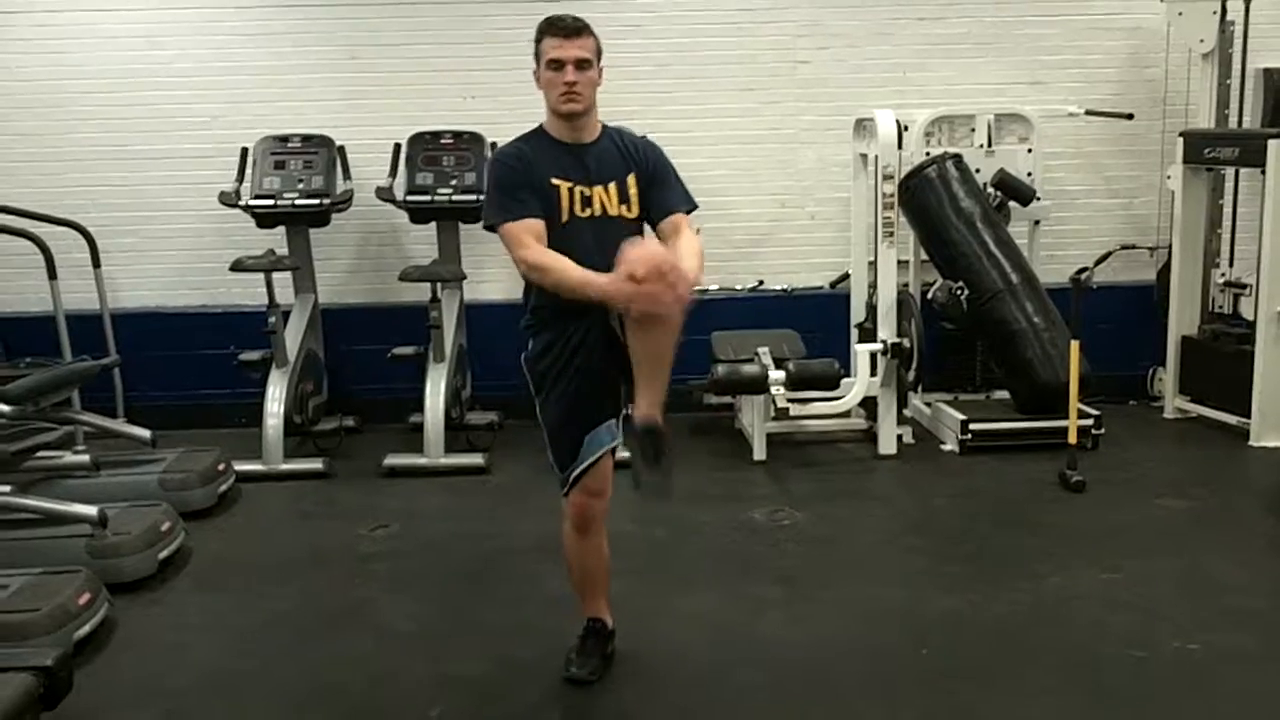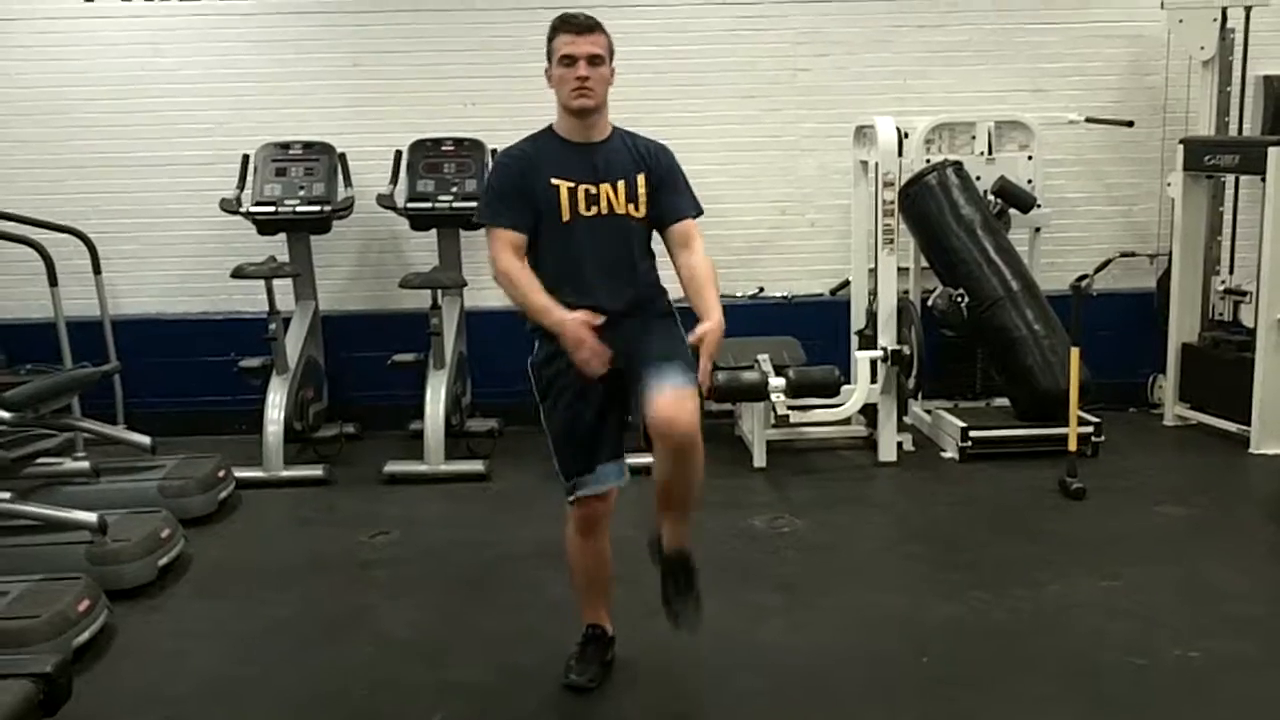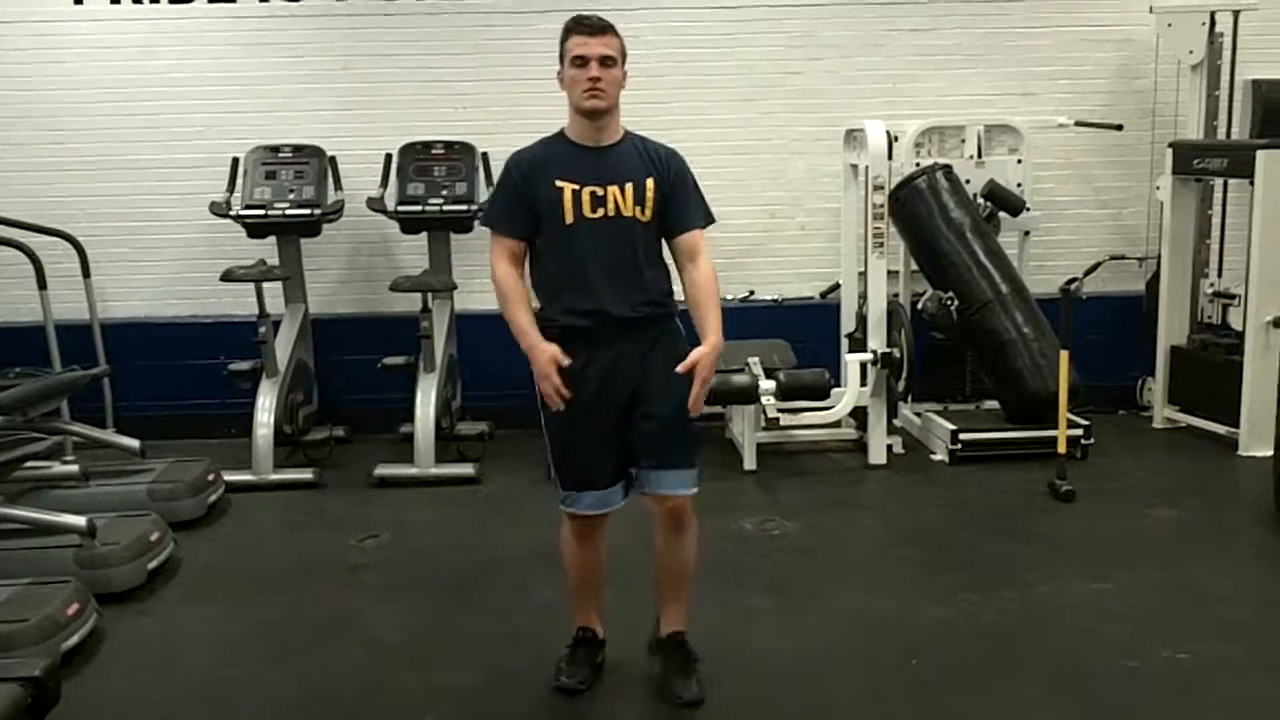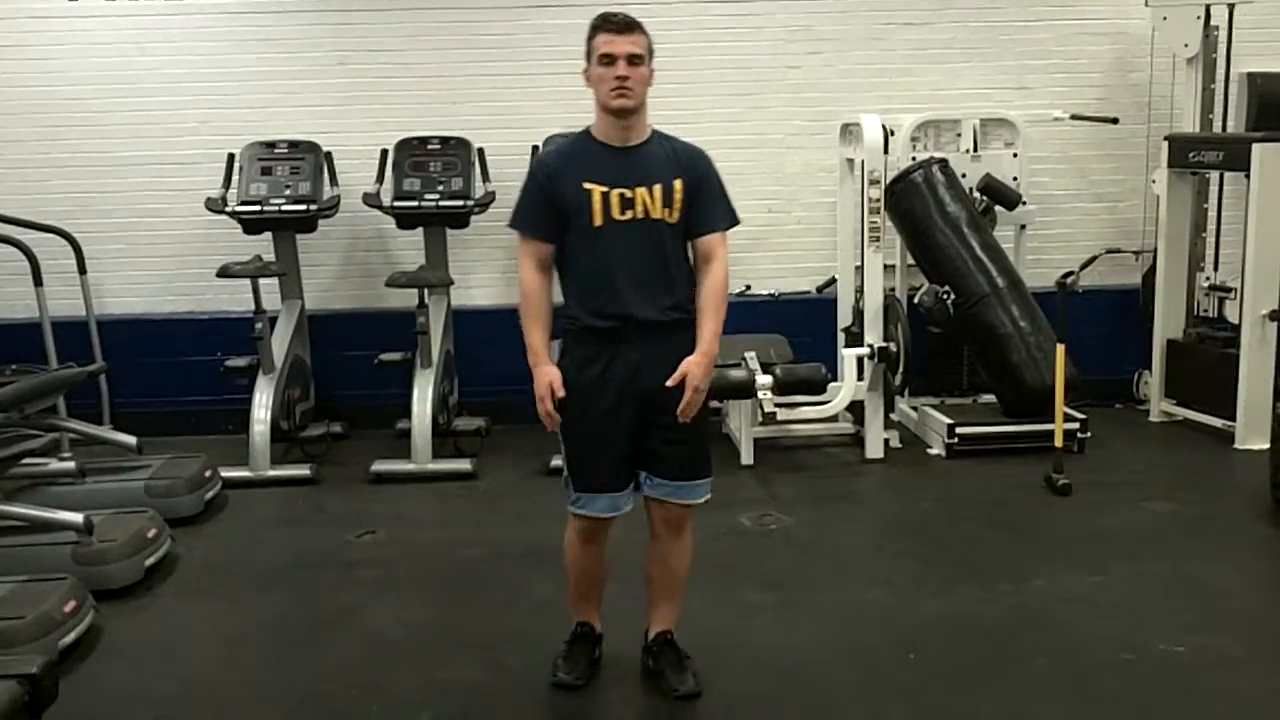
dt=0.2s
person 1, frame 1
left shoulder: (640, 154)
right shoulder: (516, 163)
left elbow: (681, 233)
right elbow: (529, 253)
left wrist: (683, 270)
right wrist: (601, 286)
left hip: (632, 314)
right hip: (565, 335)
left knee: (646, 258)
right knee: (585, 497)
left ankle: (648, 426)
right ankle: (597, 627)
person 1, frame 2
left shoulder: (650, 157)
right shoulder: (521, 164)
left elbow: (686, 243)
right elbow: (506, 258)
left wrist: (712, 316)
right wrist: (557, 319)
left hip: (648, 324)
right hip: (571, 348)
left knee: (678, 427)
right knee: (588, 502)
left ankle: (674, 551)
right ankle: (596, 633)
person 1, frame 3
left shoulder: (661, 163)
right shoulder: (531, 168)
left elbow: (694, 256)
right elbow: (506, 263)
left wrist: (711, 338)
right wrist: (534, 342)
left hip: (657, 349)
right hip: (575, 358)
left knee: (672, 506)
right knee: (584, 512)
left ankle: (673, 639)
right ankle: (587, 636)
person 1, frame 4
left shoulder: (688, 164)
right shoulder: (557, 167)
left elbow: (712, 263)
right elbow: (534, 269)
left wrist: (705, 351)
right wrist: (539, 361)
left hip: (674, 358)
right hip: (593, 359)
left knee: (673, 511)
right knee: (593, 515)
left ankle: (662, 639)
right ankle: (585, 631)
